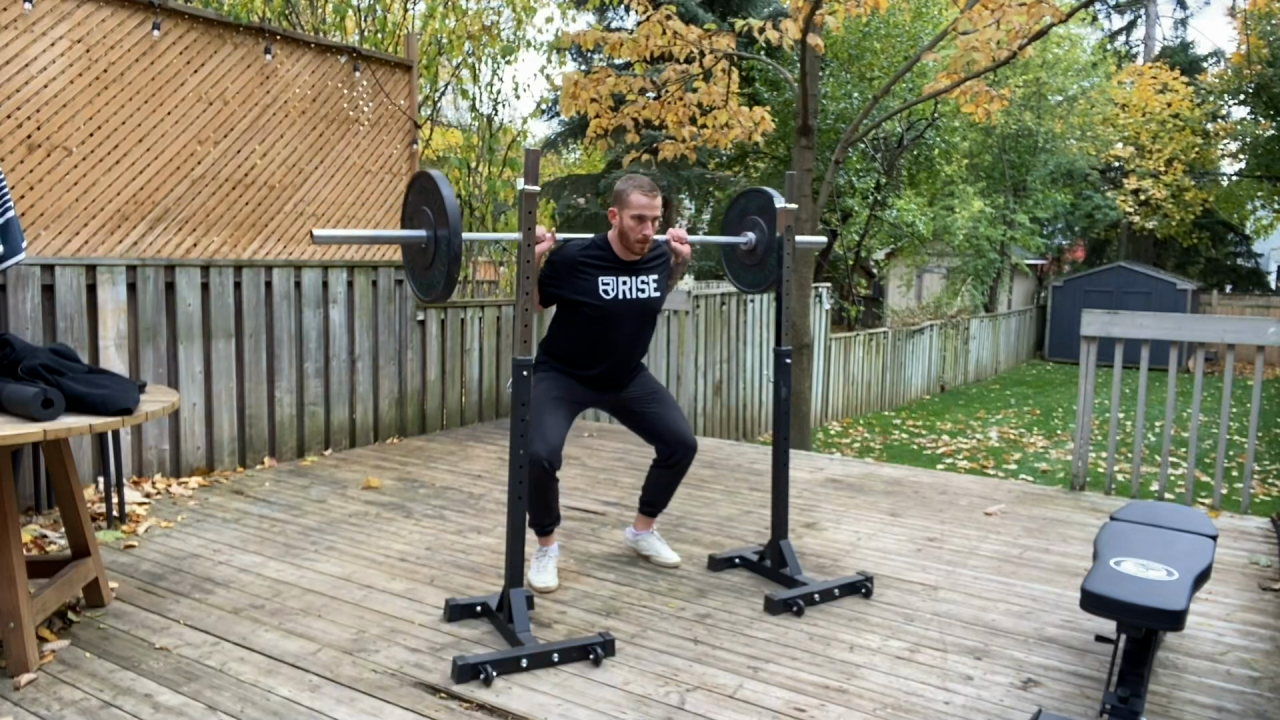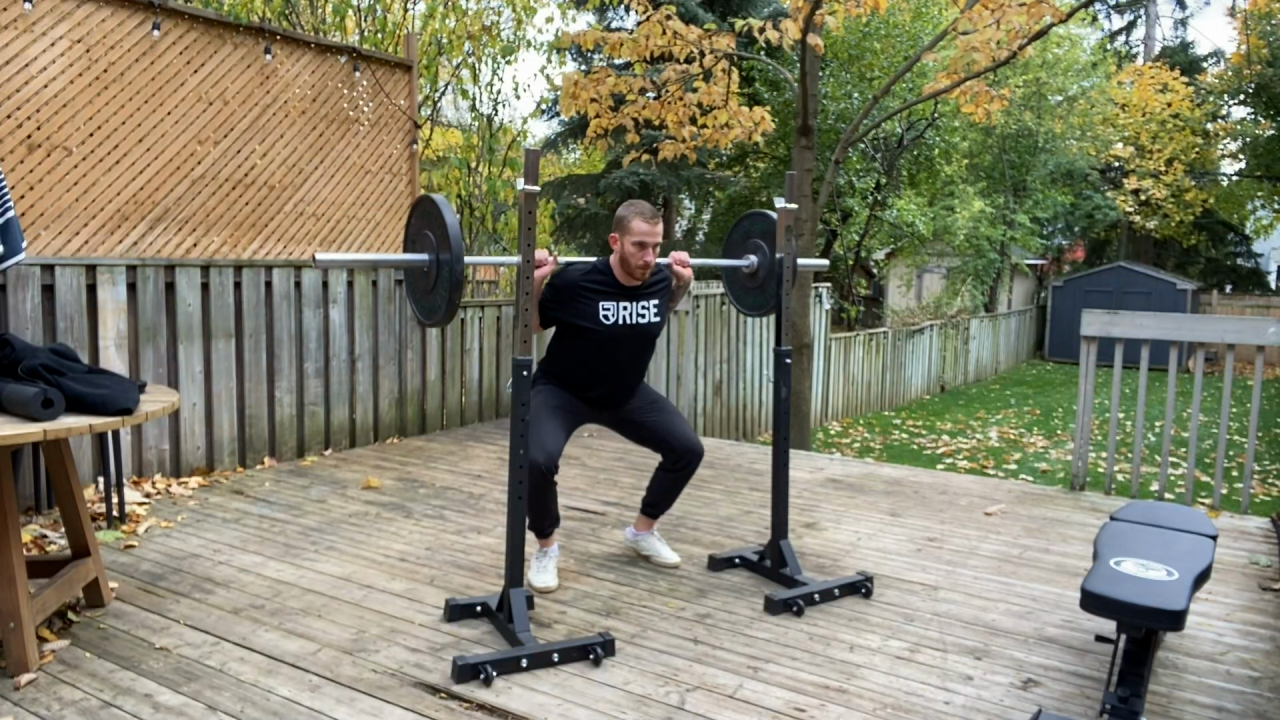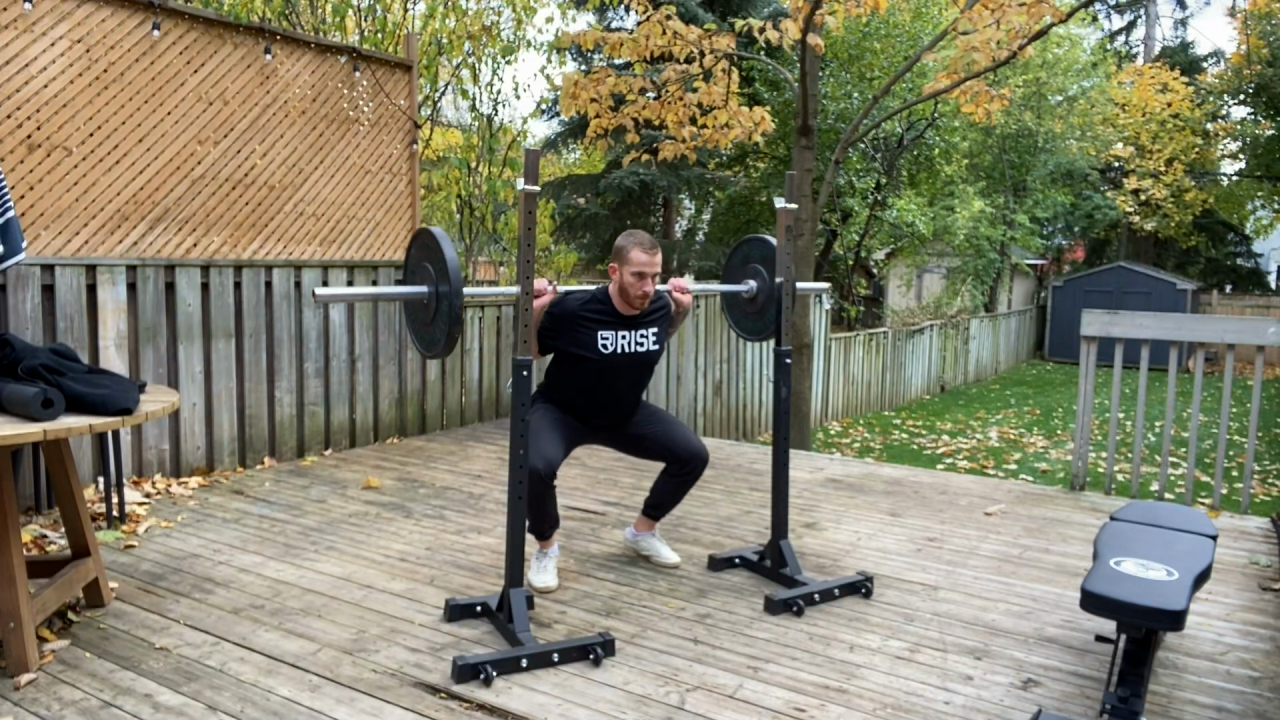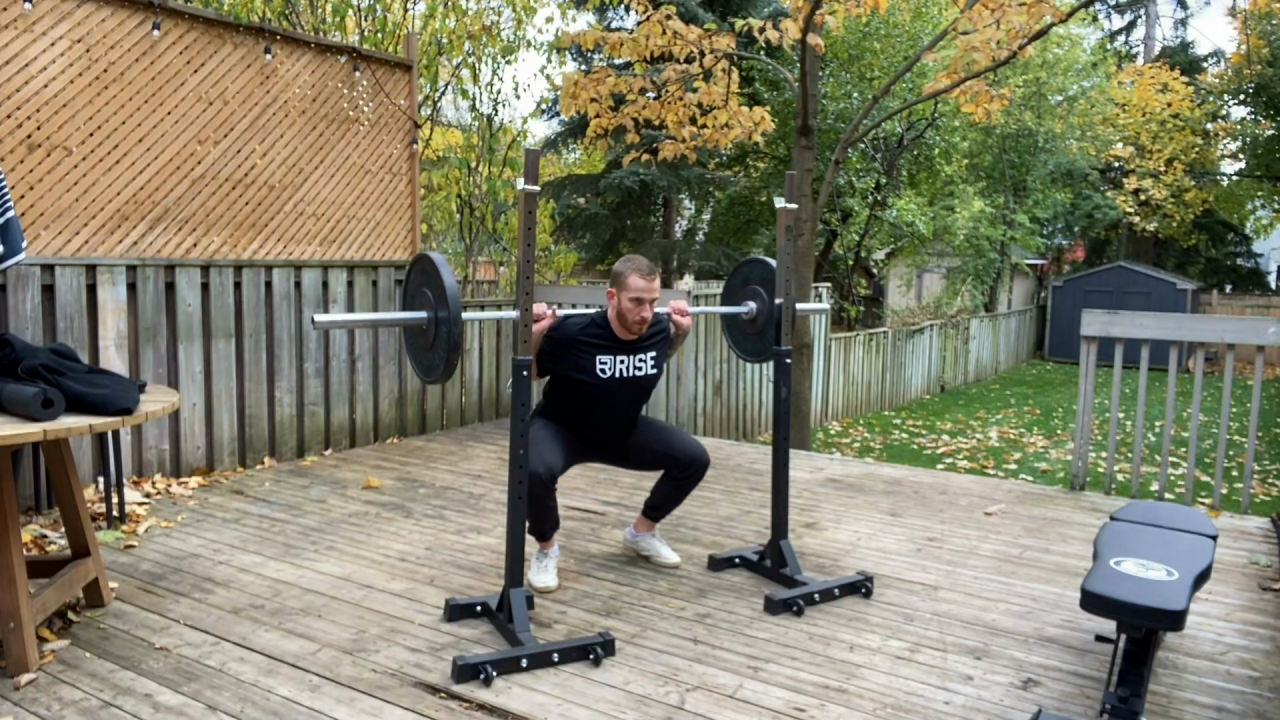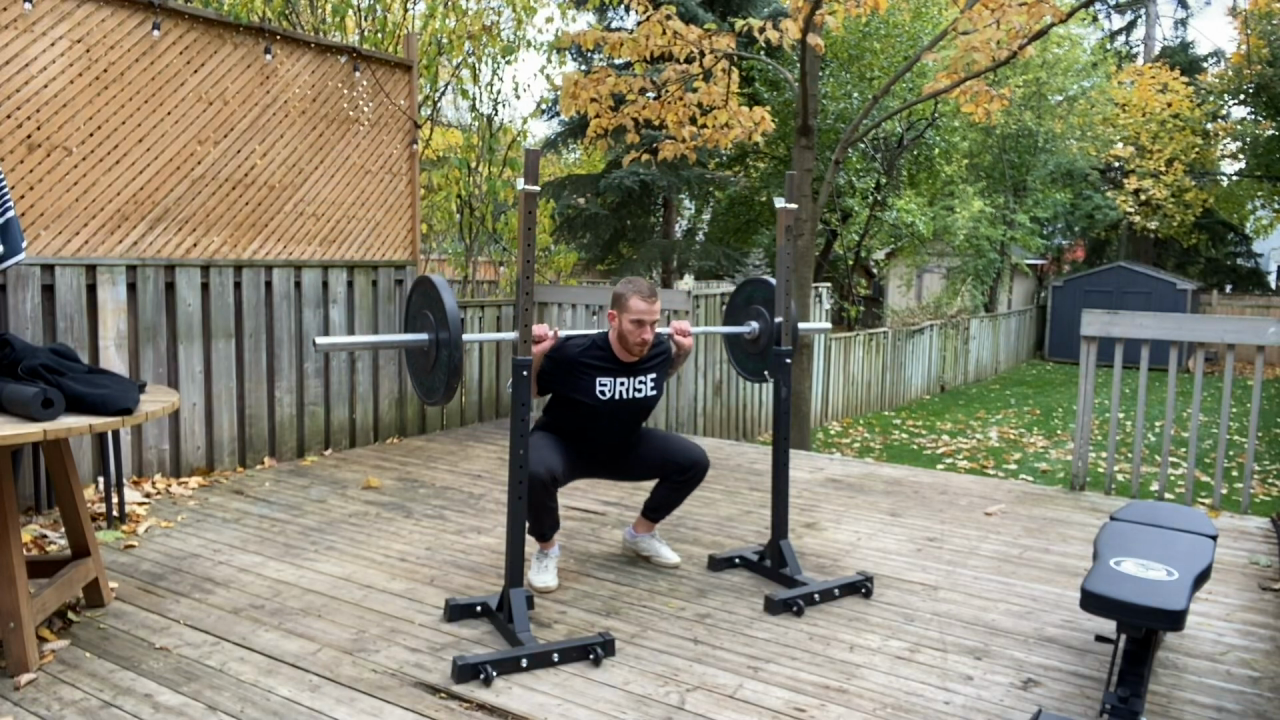
dt=0.4s
person 1, frame 1
left shoulder: (658, 256)
right shoulder: (574, 258)
right elbow: (529, 304)
left wrist: (681, 261)
right wrist: (533, 260)
left hip: (627, 376)
right hip: (564, 374)
left knee: (681, 443)
right knee: (541, 454)
left ankle: (642, 530)
right ankle: (546, 547)
person 1, frame 2
left shoulder: (659, 280)
right shoulder: (575, 282)
right elbow: (528, 325)
left wrist: (683, 282)
right wrist: (535, 282)
left hip: (627, 392)
right hip: (563, 391)
left knee: (687, 448)
right knee: (539, 459)
left ankle: (642, 531)
right ankle: (546, 548)
person 1, frame 3
left shoulder: (658, 308)
right shoulder: (574, 310)
right elbow: (527, 352)
left wrist: (682, 308)
right wrist: (534, 312)
left hip: (625, 412)
right hip: (561, 411)
left knee: (693, 454)
right knee: (537, 466)
left ankle: (642, 532)
right ankle: (546, 549)
person 1, frame 4
left shoulder: (657, 329)
right shoulder: (573, 334)
left wrist: (682, 330)
right wrist: (534, 335)
left hip: (624, 430)
right hip: (561, 429)
left knee: (693, 458)
right knee: (537, 470)
left ankle: (641, 532)
right ankle: (546, 549)
person 1, frame 5
left shoulder: (659, 350)
right shoulder: (574, 355)
left wrist: (683, 350)
right wrist: (535, 355)
left hip: (623, 446)
right hip: (562, 443)
left knee: (693, 461)
right knee: (537, 471)
left ankle: (641, 533)
right ankle: (546, 549)
